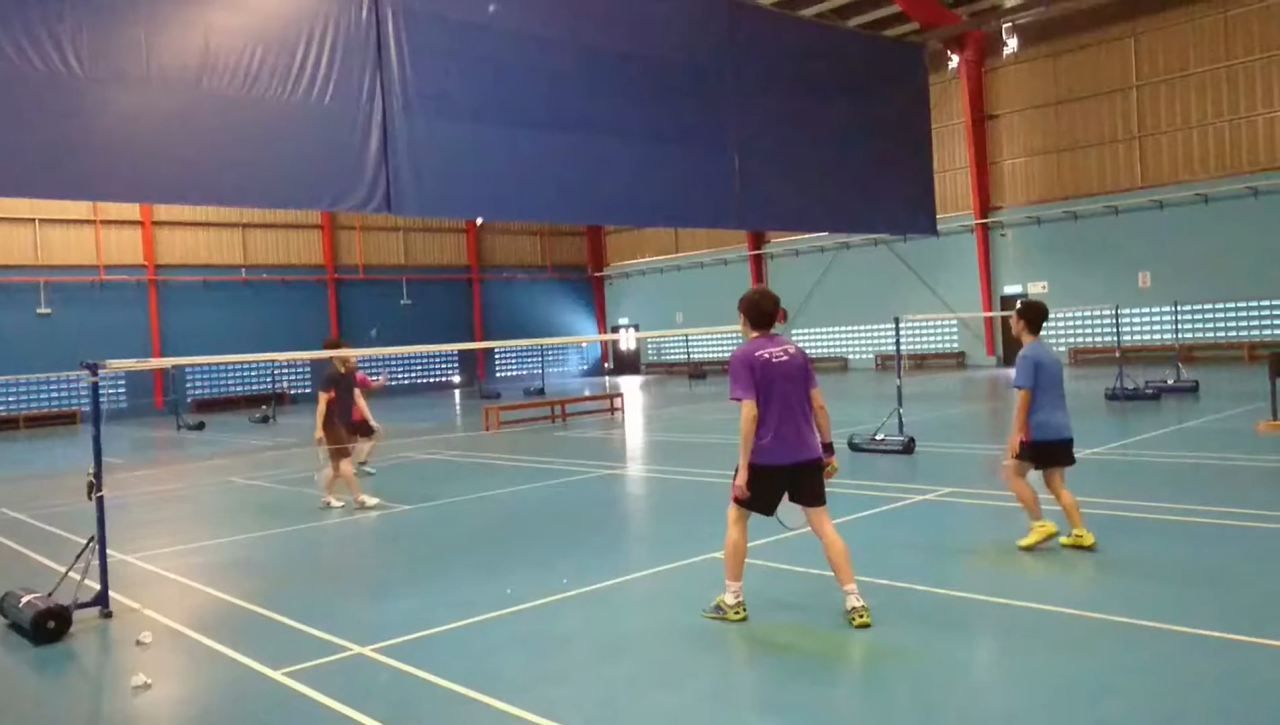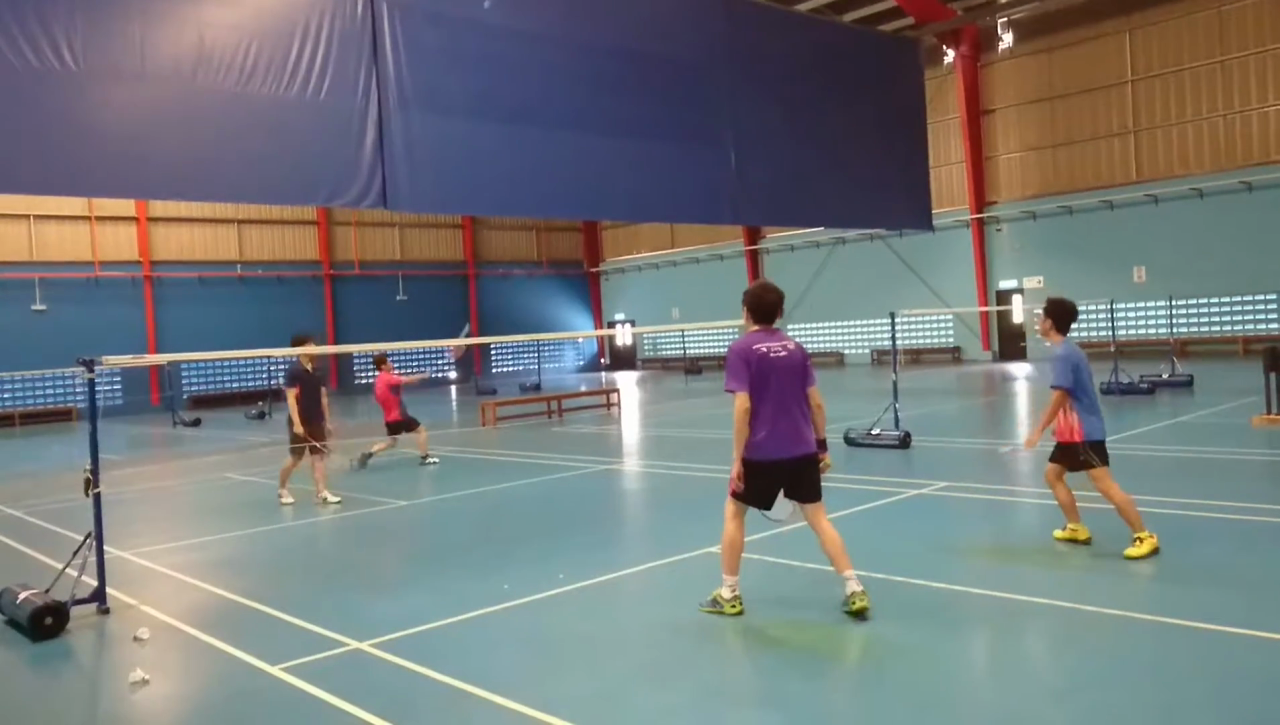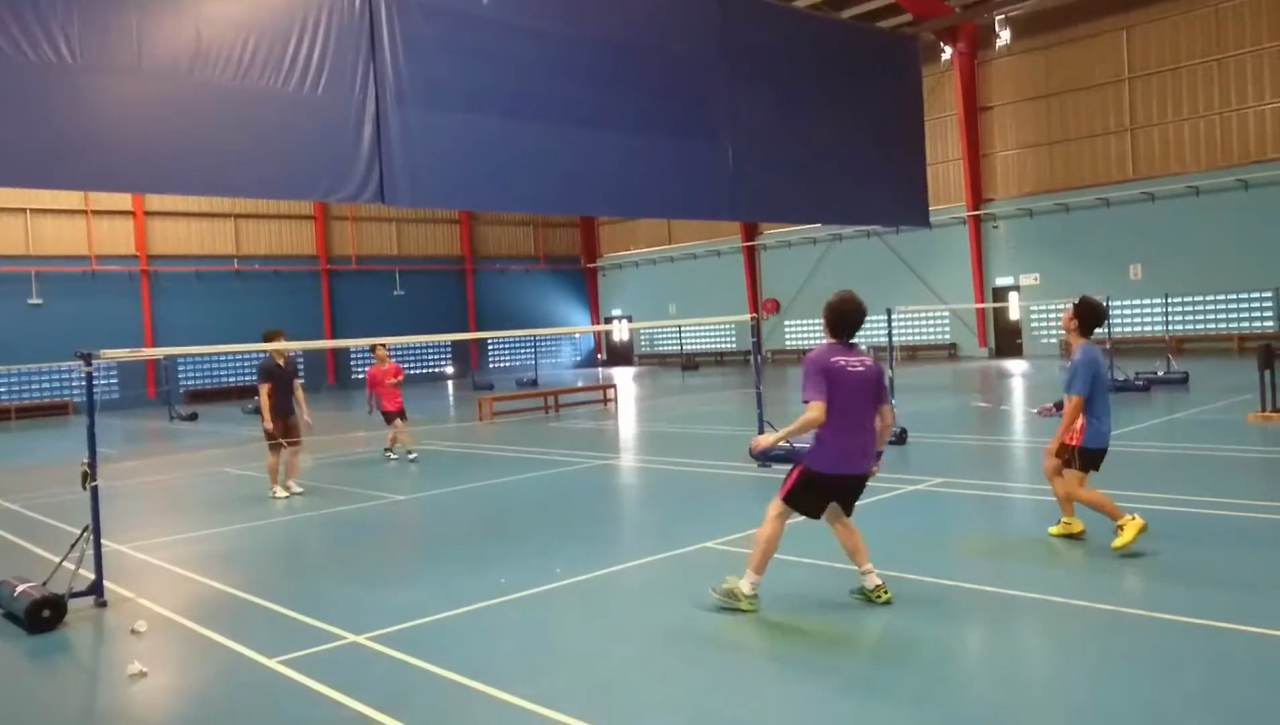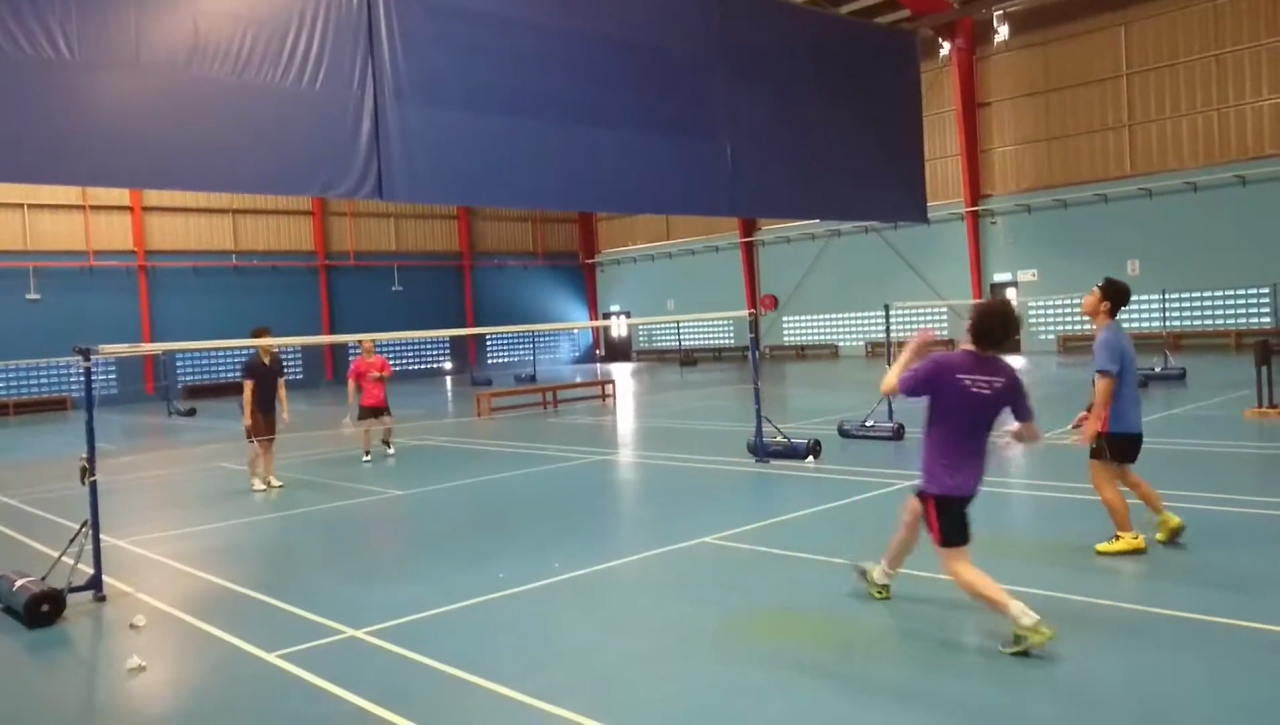
dt=0.4s
person 1, frame 1
left shoulder: (743, 356)
right shoulder: (796, 351)
left elbow: (750, 414)
right elbow: (819, 405)
left wrist: (743, 466)
right wrist: (828, 449)
left hip: (766, 458)
right hip: (806, 455)
left knee: (736, 518)
right knee: (823, 525)
left ankle: (733, 600)
right ankle: (855, 603)
person 1, frame 2
left shoulder: (740, 349)
right shoulder: (796, 348)
left elbow: (743, 407)
right elbow: (816, 403)
left wrist: (736, 459)
right wrist: (821, 446)
left hip: (762, 453)
right hip: (802, 450)
left knee: (734, 512)
right knee: (818, 519)
left ankle: (729, 595)
right ankle: (854, 590)
person 1, frame 3
left shoulder: (819, 359)
right shoulder: (872, 363)
left elbow: (817, 415)
right elbow: (887, 419)
left wrist: (775, 438)
right wrist: (875, 454)
left hip: (826, 462)
right hip: (858, 464)
left knee: (776, 514)
right knee: (838, 517)
left ankle: (746, 590)
right ankle: (874, 584)
person 1, frame 4
left shoulder: (941, 365)
right shoulder: (1007, 376)
left elbow: (888, 387)
right elbow: (1031, 434)
left wrist: (910, 350)
right wrist: (1017, 433)
left hip: (943, 480)
right hip: (969, 478)
left knee: (957, 564)
right knee: (913, 514)
left ankle: (1028, 622)
right ankle: (881, 577)
person 2, frame 1
left shoulder: (1026, 355)
right shoulder: (1050, 354)
left elbow: (1025, 396)
left wrist: (1016, 432)
left hip: (1037, 431)
right hip: (1061, 430)
left knee: (1014, 475)
right knee: (1055, 483)
left ankle: (1041, 525)
right ankle: (1080, 533)
person 2, frame 2
left shoulder: (1062, 354)
right shoulder: (1071, 350)
left elbow: (1059, 396)
left wrist: (1038, 430)
right wrist: (1055, 426)
left hip: (1083, 432)
right hip: (1075, 432)
left knee: (1105, 485)
right knee: (1052, 474)
left ankle: (1144, 536)
right ankle: (1076, 528)
person 2, frame 3
left shoulder: (1083, 358)
right shoulder: (1088, 351)
left elbow: (1077, 403)
left wrist: (1057, 438)
right wrist: (1057, 407)
left hip: (1088, 434)
right hip: (1085, 431)
left knee: (1075, 489)
right knee: (1052, 468)
left ankle: (1127, 521)
right ankle: (1070, 522)
person 2, frame 4
left shoulder: (1106, 338)
right shoulder: (1114, 335)
left elbow: (1106, 382)
left wrist: (1094, 420)
right wrist: (1090, 412)
left hip: (1114, 424)
right hip: (1128, 421)
left knee: (1101, 479)
right knee: (1125, 475)
left ankle: (1128, 537)
right ankle: (1167, 519)
